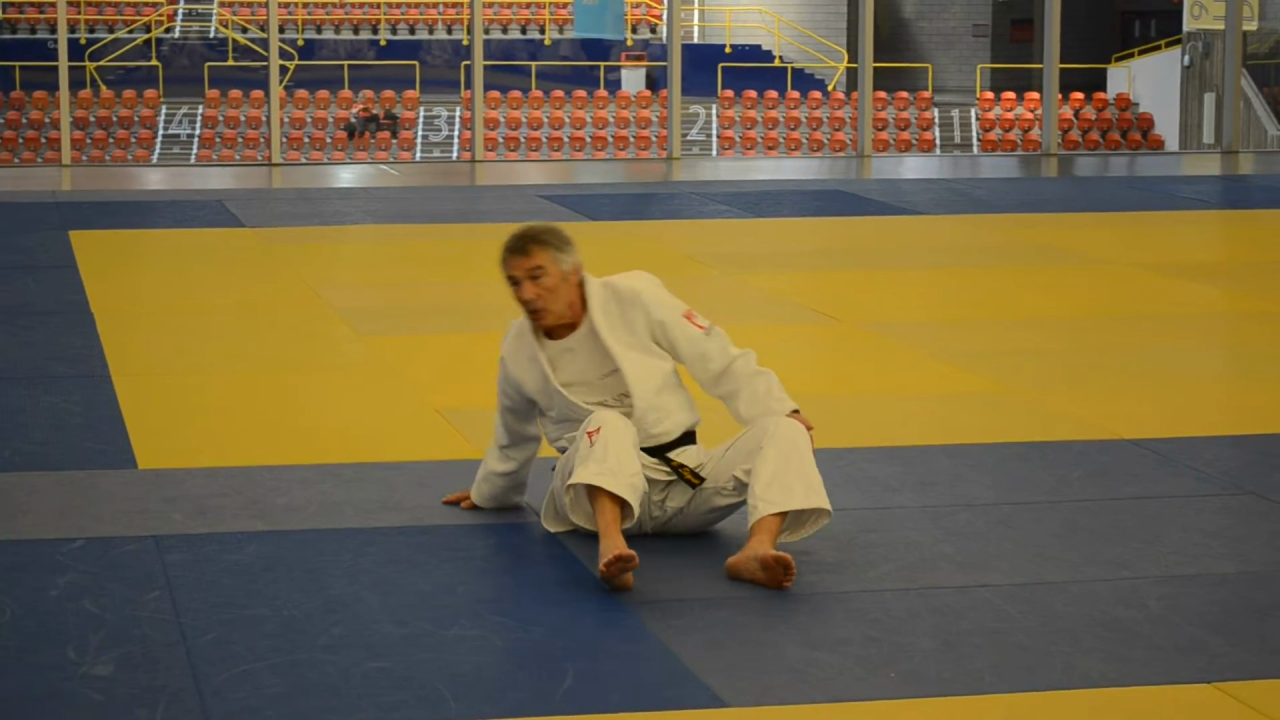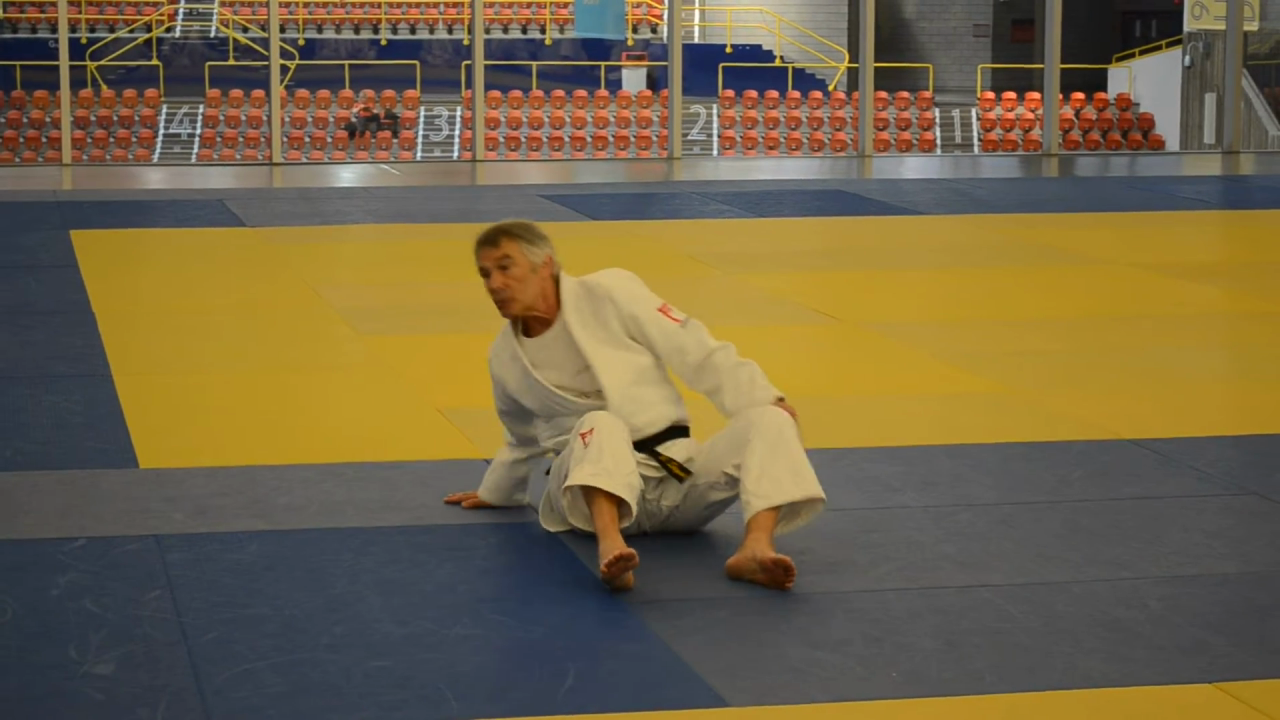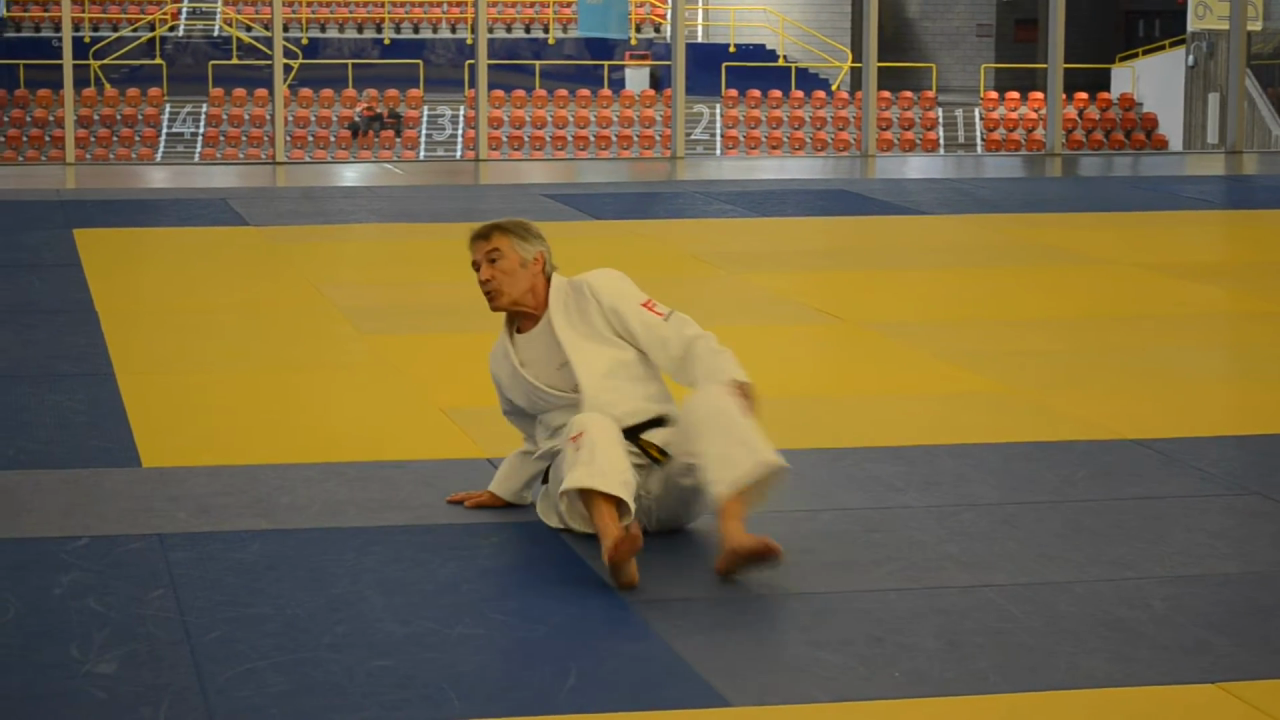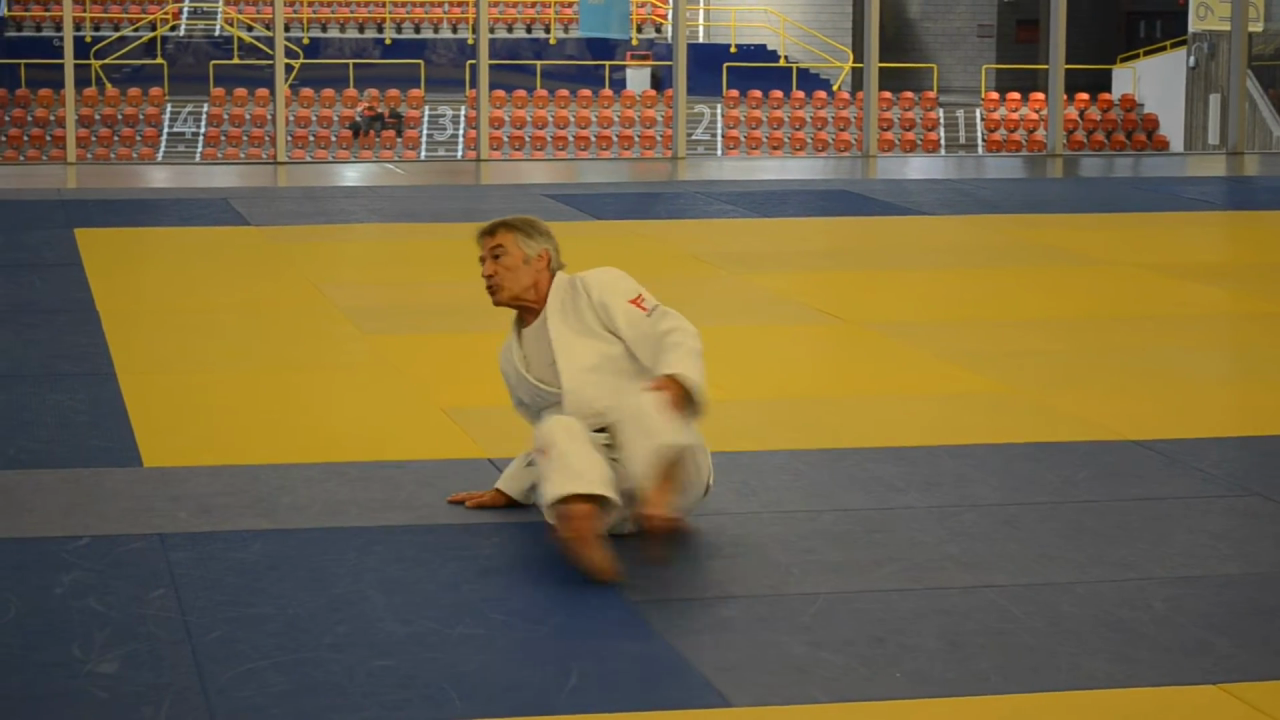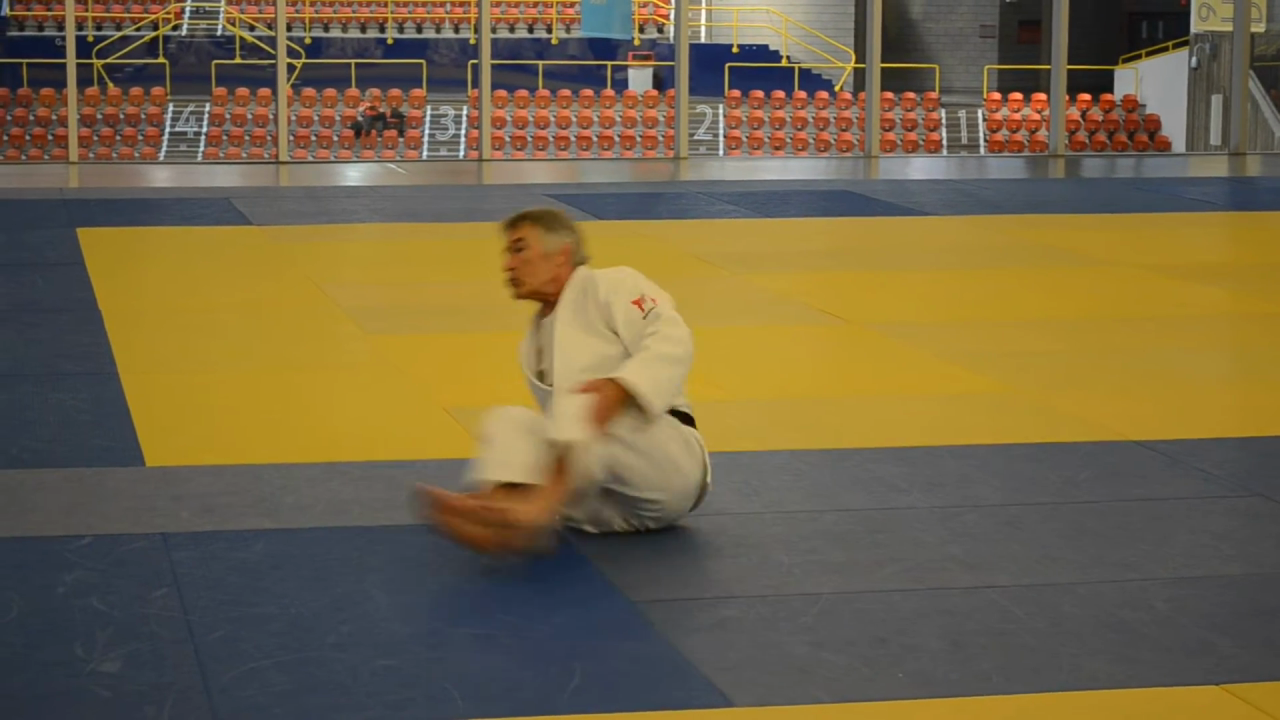
dt=0.1s
person 1, frame 1
left shoulder: (635, 295)
right shoulder: (518, 351)
left elbow: (721, 360)
right elbow: (515, 434)
left wrist: (783, 413)
right wrist: (489, 493)
left hip: (681, 476)
right hip: (598, 483)
left knee: (783, 434)
right knee: (608, 428)
left ankle: (756, 552)
right ankle: (611, 547)
person 1, frame 2
left shoulder: (611, 292)
right shoulder: (505, 358)
left elbow: (700, 352)
left wrist: (769, 402)
right wrist: (493, 493)
left hip: (676, 476)
right hip: (595, 490)
left knee: (766, 426)
right knee: (599, 427)
left ankle: (753, 553)
right ankle: (611, 550)
person 1, frame 3
left shoulder: (597, 291)
right shoulder: (503, 358)
left elbow: (683, 344)
left wrist: (730, 387)
right wrist: (504, 491)
left hip: (665, 466)
right hip: (587, 484)
left knee: (711, 407)
right knee: (592, 431)
left ankle: (734, 540)
right ankle: (614, 547)
person 1, frame 4
left shoulder: (600, 289)
right shoulder: (513, 355)
left elbow: (675, 338)
left wrist: (676, 382)
right wrist: (510, 490)
left hip: (662, 469)
right hip: (597, 483)
left knee: (640, 406)
right knee: (560, 432)
left ankle: (658, 507)
right ankle: (589, 544)
person 1, frame 5
left shoulder: (611, 288)
right shoulder: (534, 344)
left elbow: (668, 343)
left wrist: (618, 388)
right wrist: (502, 480)
left hip: (667, 467)
left knee: (579, 407)
right knee: (508, 423)
left ankle: (532, 510)
